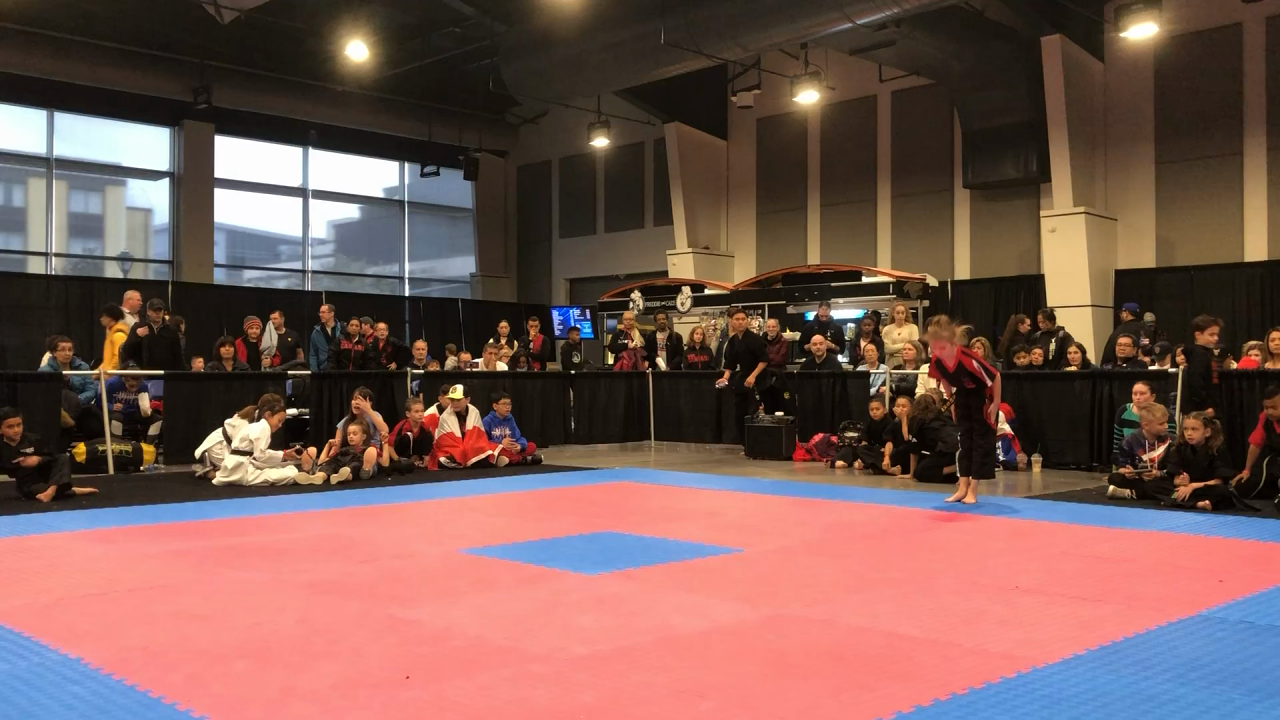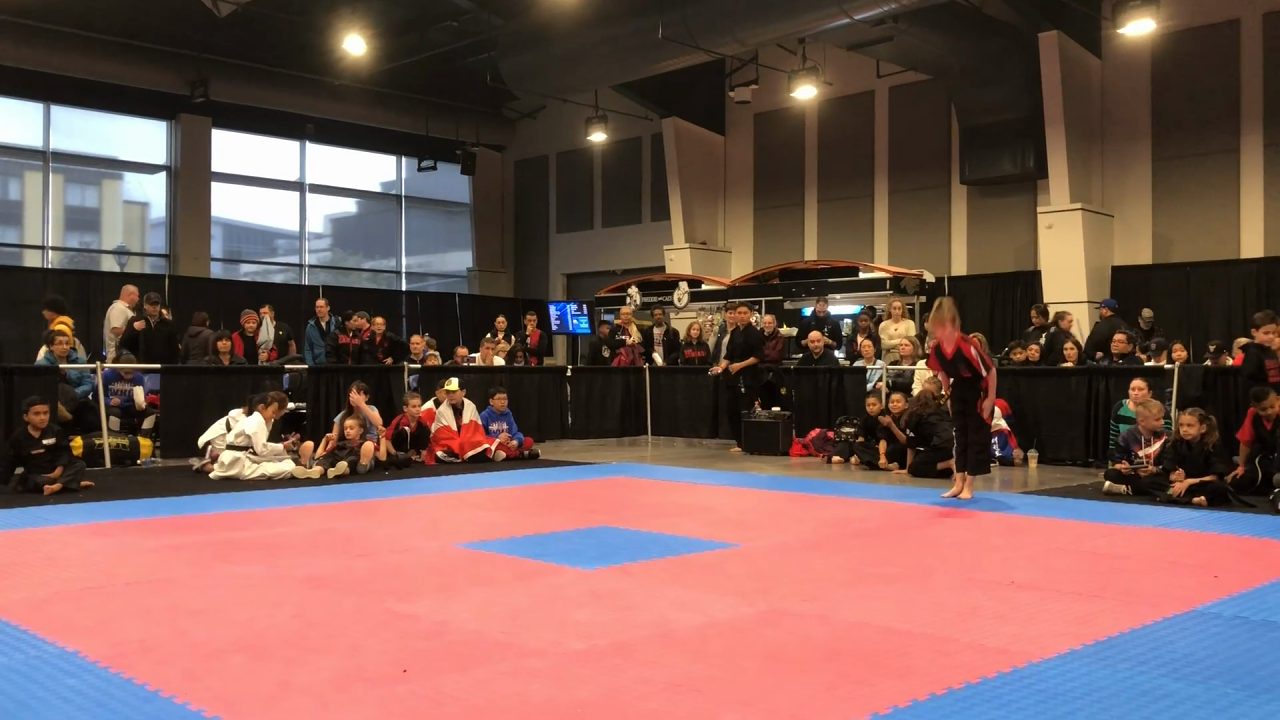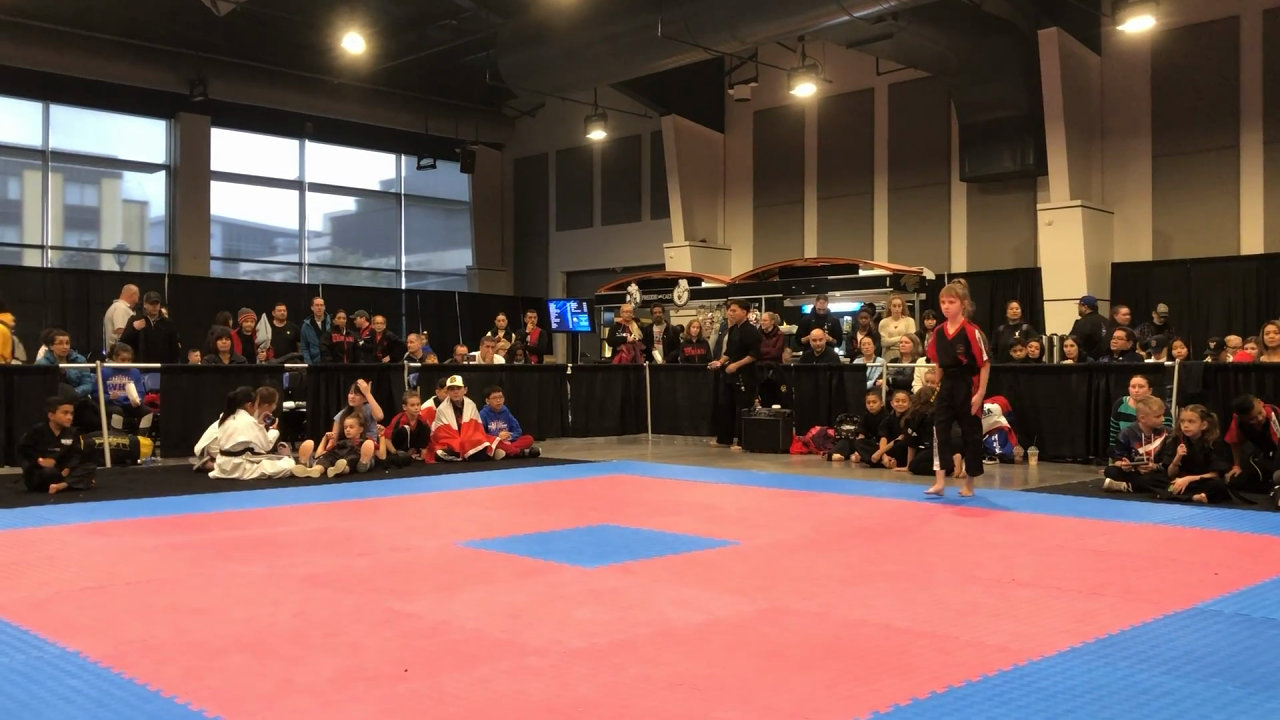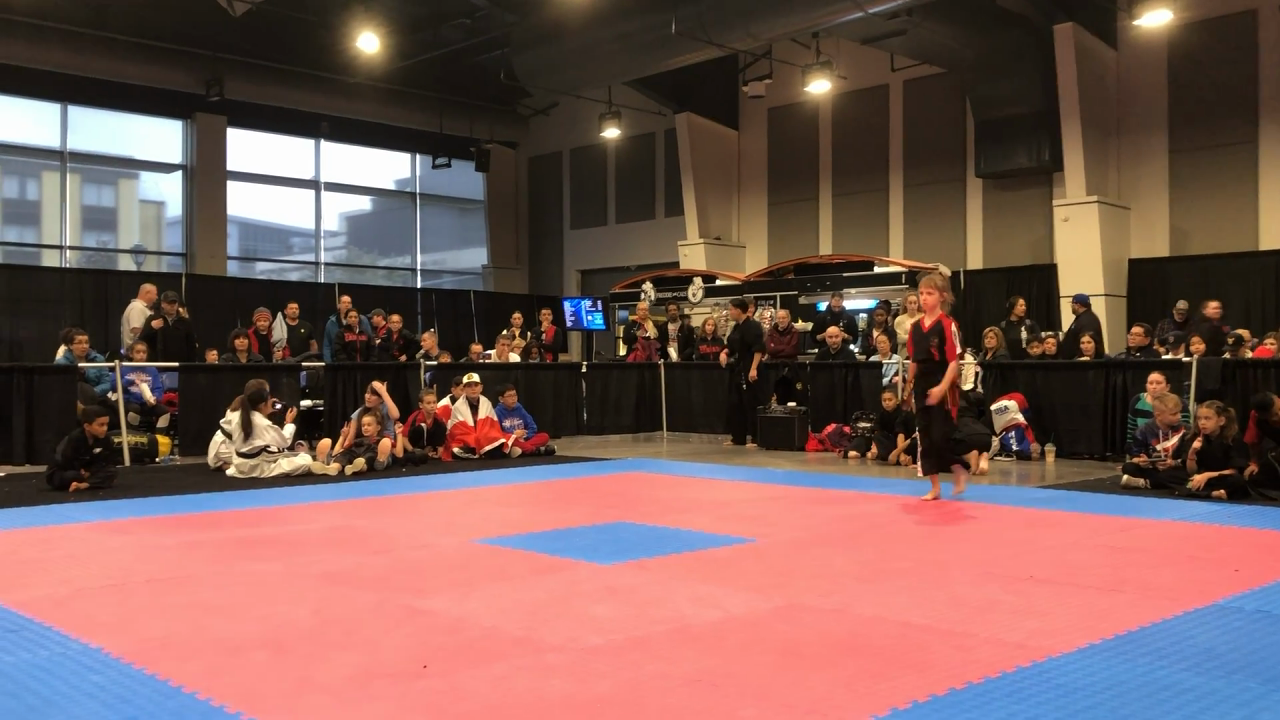
dt=0.5s
person 1, frame 1
left shoulder: (969, 359)
right shoulder: (936, 361)
left elbow: (995, 377)
left wrist: (996, 404)
right wrist: (952, 401)
left hip: (982, 400)
right hip: (962, 400)
left knee: (981, 442)
right knee: (964, 441)
left ankle: (972, 490)
right ankle: (962, 488)
person 1, frame 2
left shoulder: (968, 346)
right shoulder: (936, 348)
left elbow: (990, 371)
left wrist: (990, 399)
right wrist: (948, 395)
left hip: (978, 395)
right hip: (958, 394)
left knee: (976, 437)
right knee: (960, 436)
left ankle: (968, 485)
right ankle: (959, 483)
person 1, frame 3
left shoulder: (971, 331)
right shoulder: (938, 332)
left elbow: (984, 364)
left wrist: (980, 393)
right wrist: (937, 386)
left hip: (968, 386)
right hip: (946, 385)
left knee: (970, 435)
right knee: (940, 432)
left ankle: (969, 483)
right ankle: (940, 482)
person 1, frame 4
left shoulder: (947, 325)
right shoulder: (916, 326)
left elbow: (954, 360)
left wrist: (942, 387)
right wrist: (910, 383)
left hip: (942, 385)
right hip: (922, 384)
left knee: (940, 434)
right knee: (925, 435)
left ankle: (959, 471)
right ankle: (934, 487)
